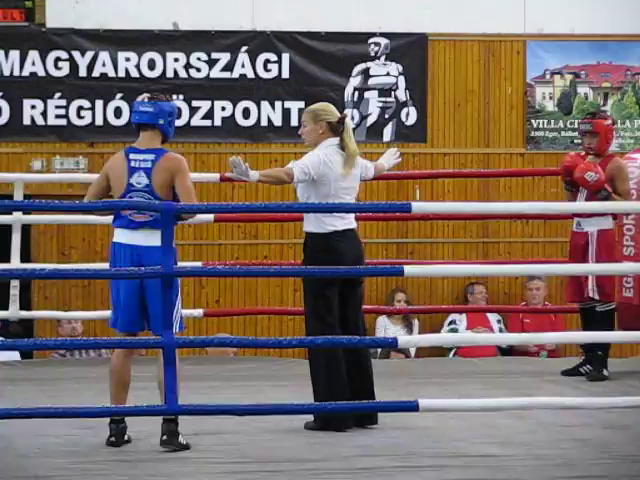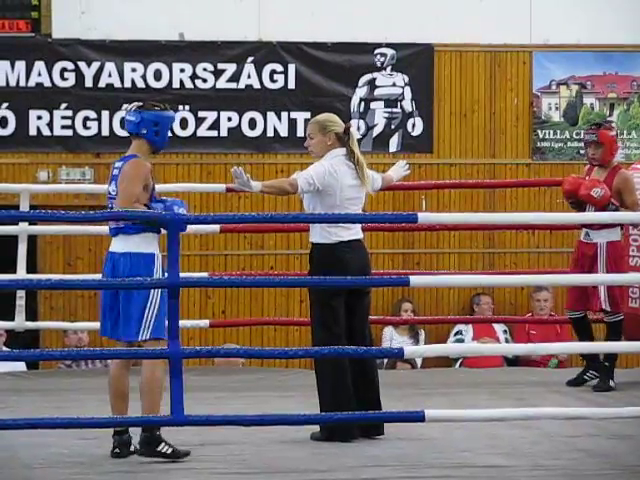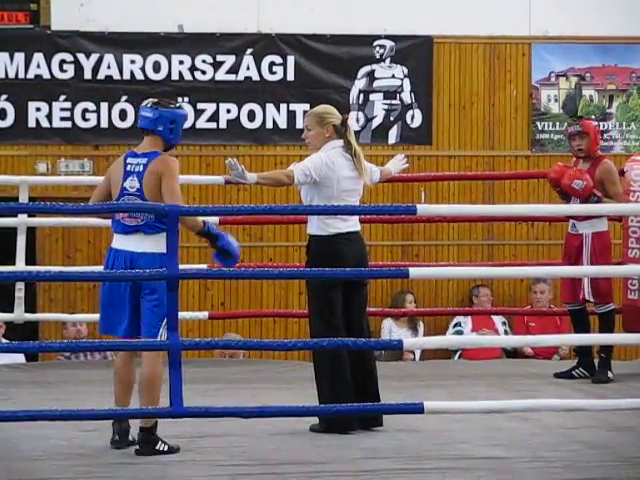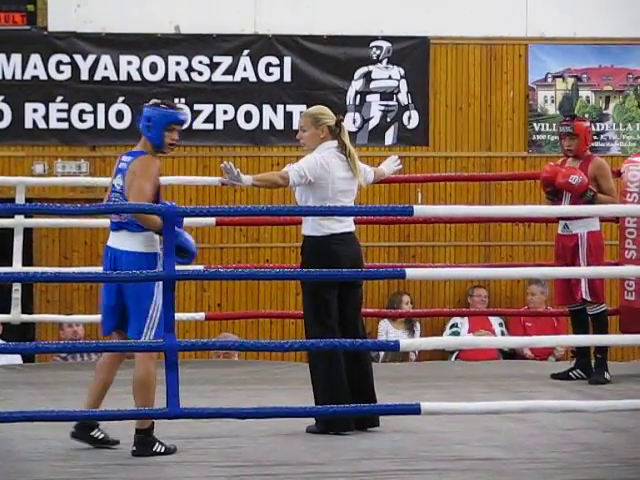
dt=0.5s
person 1, frame 1
left shoulder: (116, 160)
right shoulder: (173, 161)
left elbow: (89, 203)
right elbow: (188, 209)
left hip: (124, 250)
right hip: (157, 253)
left knee: (124, 341)
left ankle: (117, 426)
right ankle: (169, 427)
person 1, frame 2
left shoulder: (121, 164)
right shoulder: (140, 165)
right elbow: (125, 209)
left wrist: (157, 209)
right wrist: (164, 215)
left hip: (117, 257)
right hip: (141, 259)
left knee: (122, 351)
right knee: (153, 348)
left ankle: (120, 437)
right ankle: (150, 436)
person 1, frame 3
left shoulder: (120, 163)
right shoulder: (165, 164)
left elbow: (94, 206)
right elbow: (179, 212)
right wrist: (215, 235)
left hip: (120, 255)
right hip: (155, 259)
left knee: (127, 345)
right knee: (154, 348)
left ankle: (121, 428)
right ankle: (148, 434)
person 1, frame 4
left shoulder: (124, 160)
right shoulder: (149, 163)
right elbow: (139, 209)
right wrist: (172, 233)
left hip: (115, 253)
right hip: (141, 258)
left knee: (118, 345)
right knee: (147, 349)
left ankle: (86, 423)
right ankle: (144, 437)
person 2, frame 1
left shoulder: (319, 158)
right shoulder: (352, 159)
left elbow: (287, 175)
right elbow: (374, 169)
left wrist: (252, 176)
right wrist: (388, 160)
left hip: (323, 247)
right hip: (350, 245)
left knee: (323, 329)
right knee: (352, 326)
left ankle: (333, 415)
right ankle: (362, 409)
person 2, frame 2
left shoulder: (325, 169)
right shoulder: (357, 168)
left elbow: (291, 185)
right elbow: (382, 181)
left wrist: (255, 186)
right wrist: (395, 173)
left hip: (329, 258)
right hip: (357, 255)
left knee: (330, 340)
right knee: (359, 336)
left ankle: (339, 425)
right ankle: (368, 420)
person 2, frame 3
left shoulder: (322, 160)
right shoulder: (355, 160)
left elbow: (287, 177)
right elbow: (380, 173)
left wrist: (250, 177)
right wrist: (394, 166)
left hip: (327, 250)
right hip: (355, 247)
left knee: (328, 331)
right knee: (357, 328)
left ankle: (337, 417)
right ankle: (367, 412)
person 2, frame 4
left shoulder: (317, 161)
right shoulder: (349, 161)
left elbow: (283, 178)
right elbow: (374, 174)
left wrist: (245, 180)
right wrist: (388, 168)
left hip: (322, 249)
right hip: (350, 248)
left knee: (323, 332)
right knee: (352, 327)
left ankle: (334, 417)
right ankle: (362, 412)
person 3, frame 1
left shoulder: (615, 165)
right shoulder: (580, 159)
left elbow: (627, 204)
left wrist: (602, 191)
right wrist: (568, 182)
left hip: (600, 232)
right hip: (578, 231)
left knee: (602, 295)
right knee: (583, 297)
left ankle: (601, 361)
right ankle: (589, 358)
person 3, frame 2
right shoulder: (587, 172)
left wrist: (609, 205)
right wrist: (574, 201)
left hip: (608, 244)
right hip: (585, 243)
left knee: (611, 307)
right knee: (574, 307)
left ankle: (608, 371)
right ankle: (592, 363)
person 3, frame 3
left shoulder: (605, 166)
right shoulder: (574, 164)
left elbow: (620, 205)
left wrist: (592, 196)
right wrist: (561, 190)
left hip: (595, 235)
right hip: (574, 234)
left knee: (600, 297)
right knee: (573, 299)
left ankle: (605, 362)
right ankle: (584, 362)
person 3, frame 4
left shoulder: (597, 164)
right shoulder: (561, 165)
left elbow: (614, 202)
left wrist: (586, 192)
right wrist: (550, 192)
left hip: (587, 234)
right hip: (564, 234)
left knee: (593, 297)
right knee: (572, 301)
left ankle: (601, 364)
right ankle: (582, 363)
